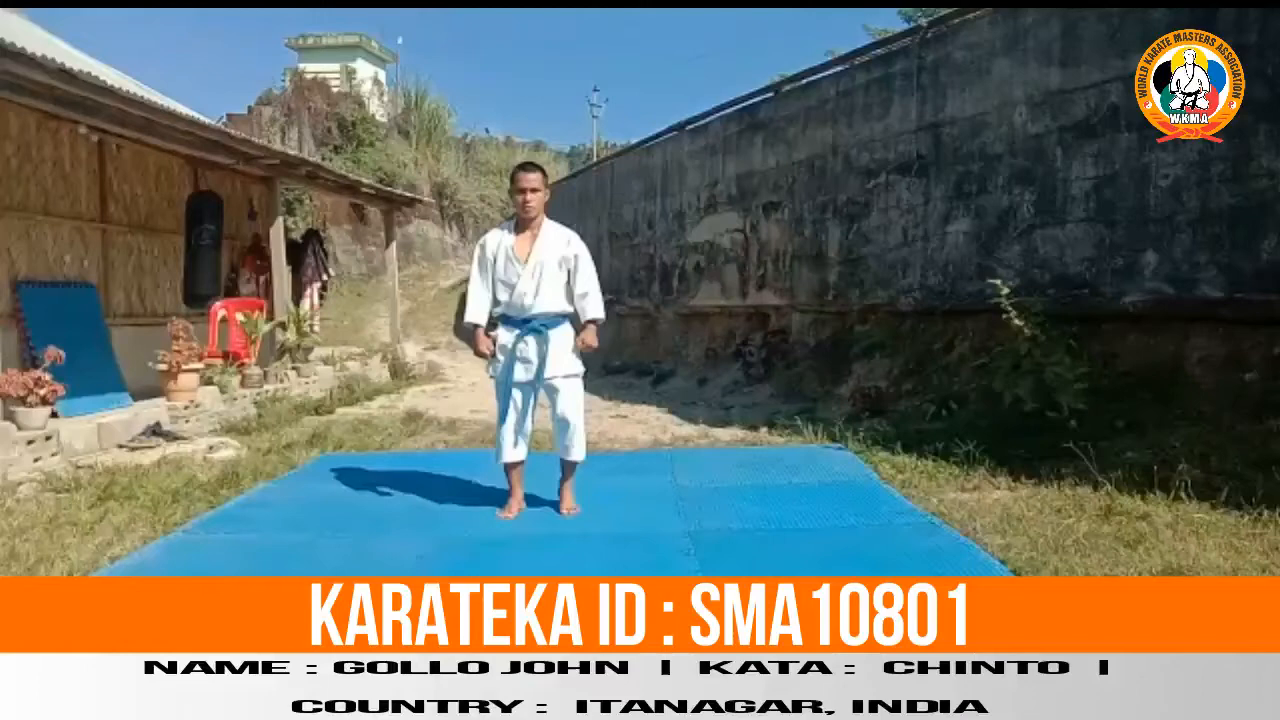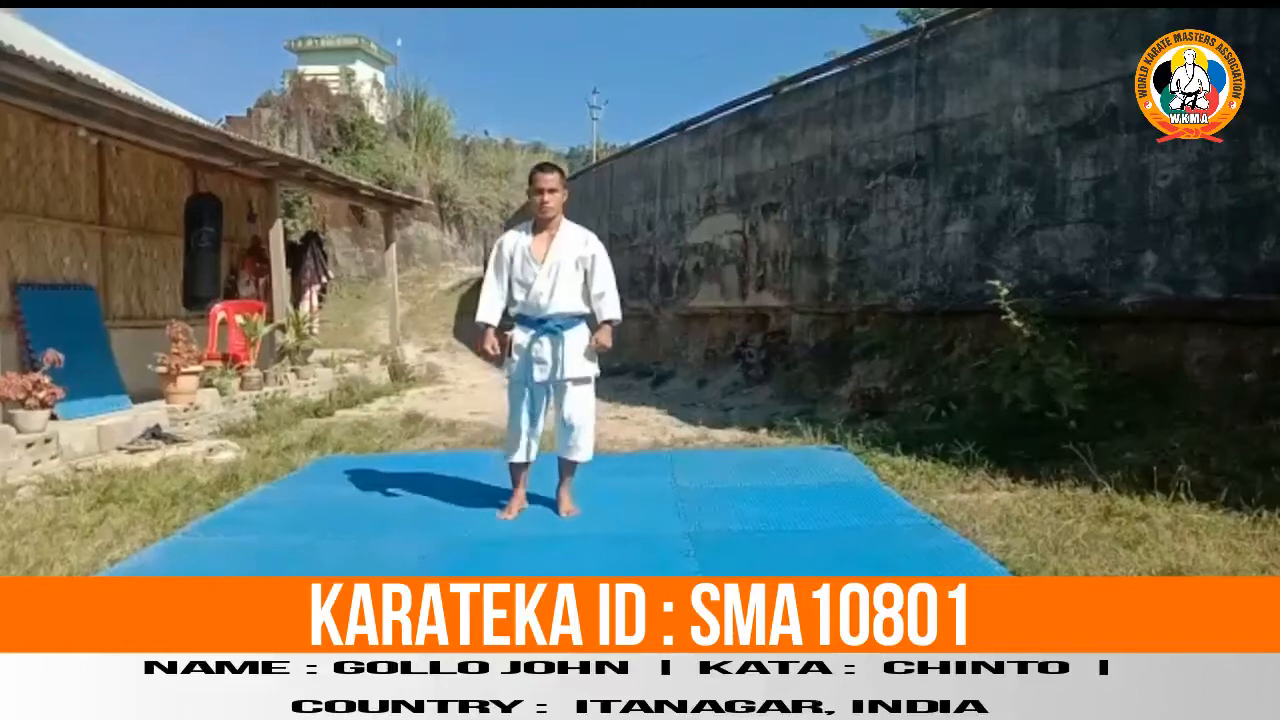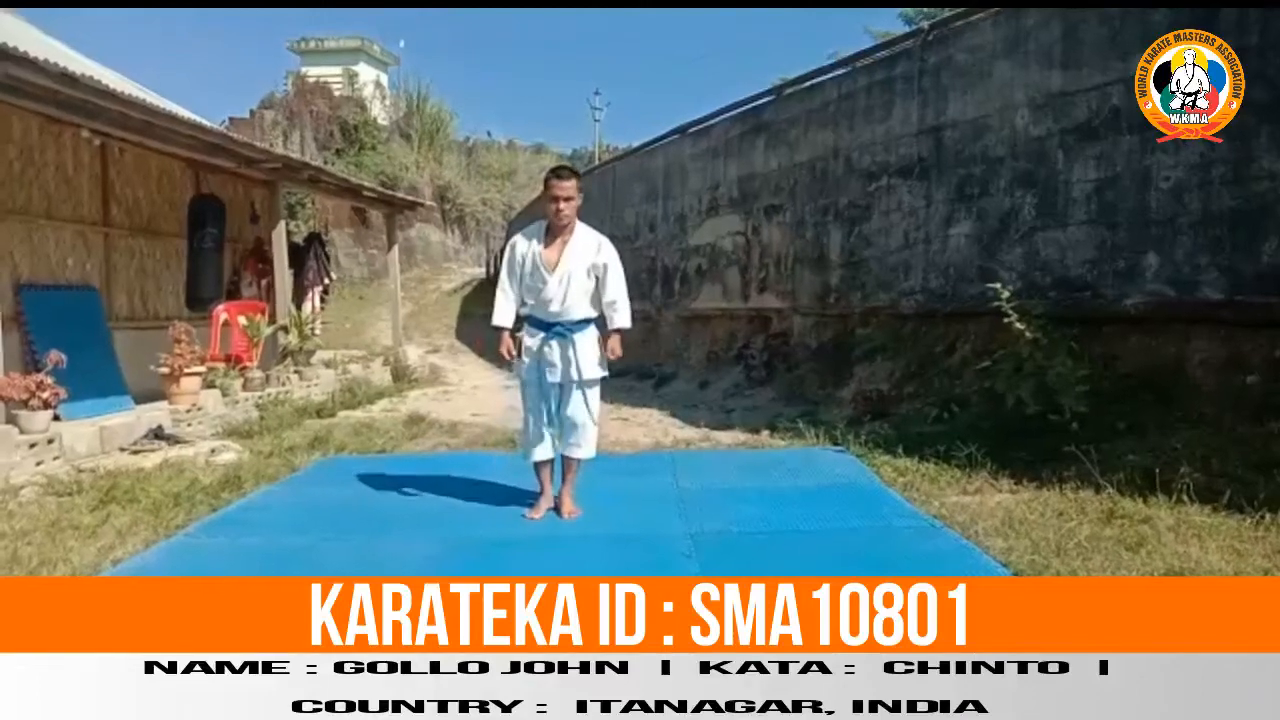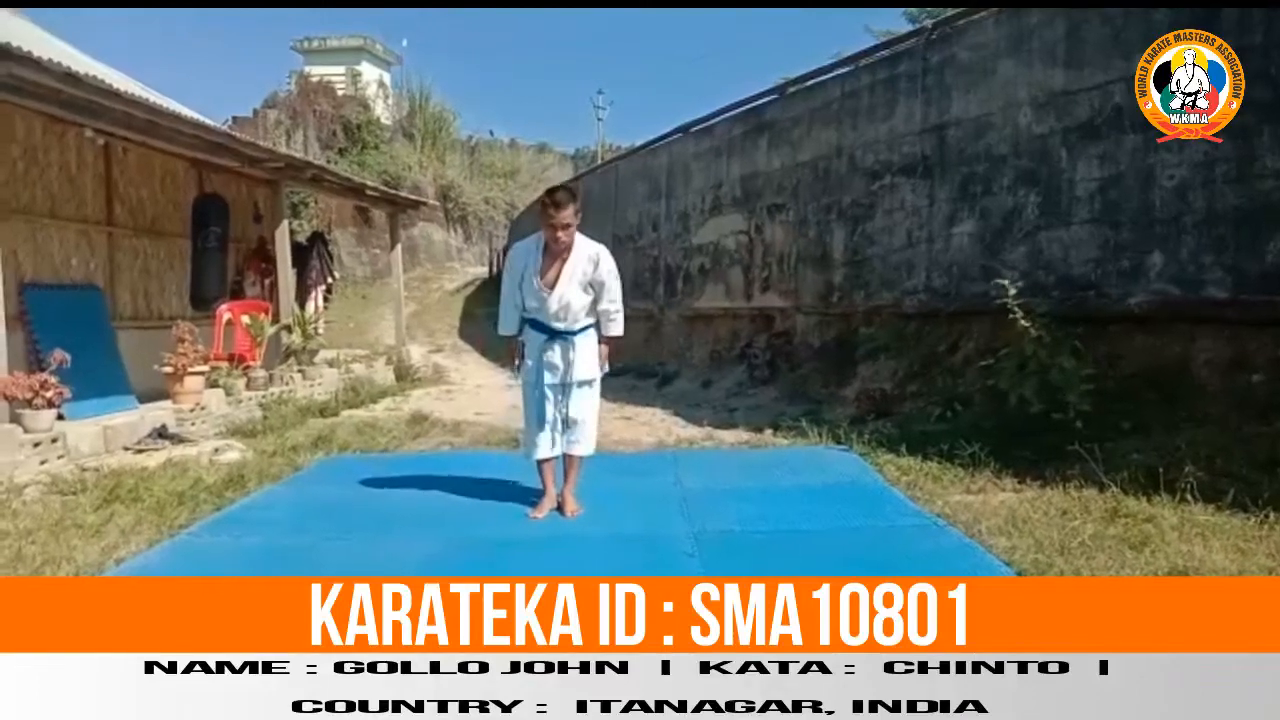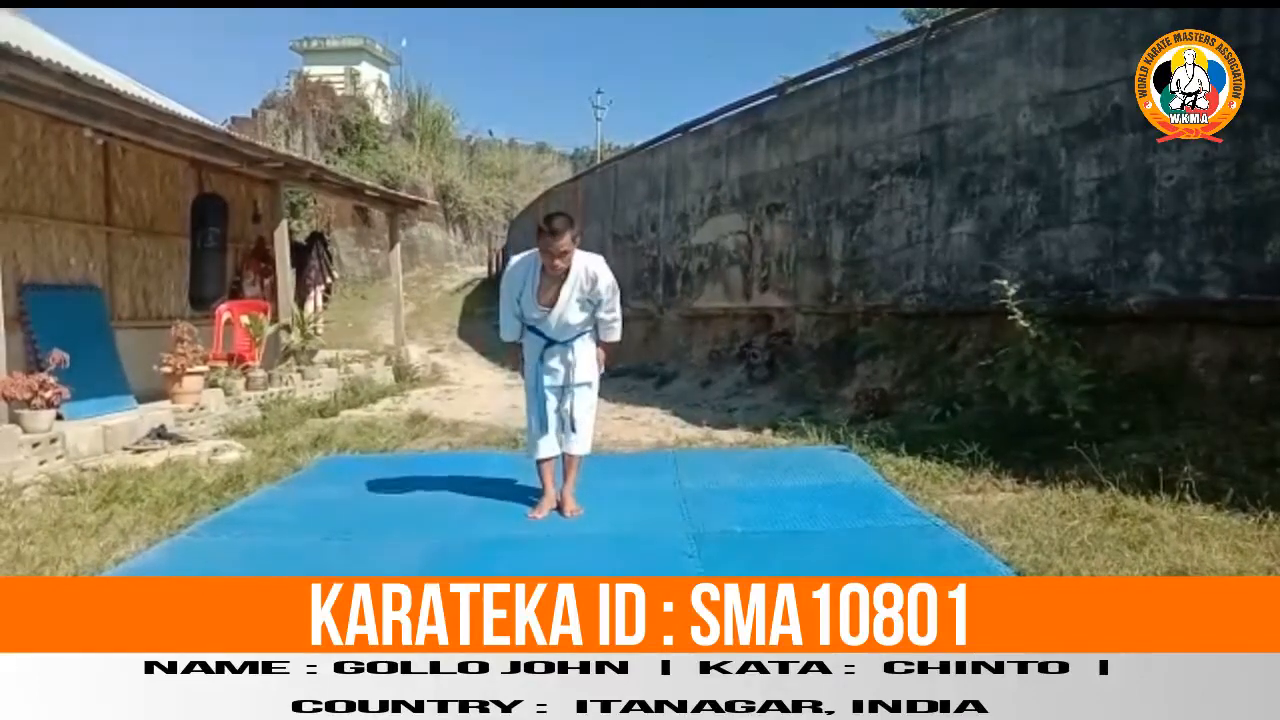
dt=0.4s
person 1, frame 1
left shoulder: (566, 240)
right shoulder: (492, 242)
left elbow: (585, 284)
right elbow: (480, 287)
left wrist: (590, 326)
right wrist: (478, 331)
left hip: (557, 337)
right hip: (511, 339)
left knee: (569, 414)
right knee: (511, 418)
left ankle: (567, 488)
right ankle: (516, 495)
person 1, frame 2
left shoulder: (584, 240)
right shoulder: (510, 241)
left elbow: (603, 285)
right elbow: (495, 286)
left wrist: (606, 326)
right wrist: (488, 330)
left hip: (572, 338)
right hip: (527, 339)
left knee: (575, 417)
right knee: (522, 418)
left ankle: (564, 491)
right ankle: (518, 494)
person 1, frame 3
left shoulder: (597, 244)
right shoulder: (521, 242)
left elbow: (614, 291)
right elbow: (508, 289)
left wrist: (615, 334)
right wrist: (505, 332)
left hip: (580, 340)
right hip: (536, 340)
left knee: (578, 417)
right knee: (538, 418)
left ankle: (567, 493)
right ankle: (545, 493)
person 1, frame 4
left shoulder: (596, 256)
right shoulder: (520, 253)
left elbow: (610, 302)
right elbow: (511, 301)
left wrist: (605, 342)
right wrist: (513, 341)
left hip: (581, 343)
right hip: (538, 342)
left knee: (579, 417)
right knee: (540, 417)
left ankle: (569, 491)
right ankle: (548, 492)
person 1, frame 5
left shoulder: (595, 271)
right shoulder: (517, 269)
left elbow: (609, 312)
right elbow: (510, 312)
left wrist: (603, 346)
right wrist: (514, 346)
left hip: (580, 347)
right hip: (538, 348)
left knee: (577, 418)
right knee: (541, 419)
left ankle: (568, 492)
right ankle: (548, 492)
